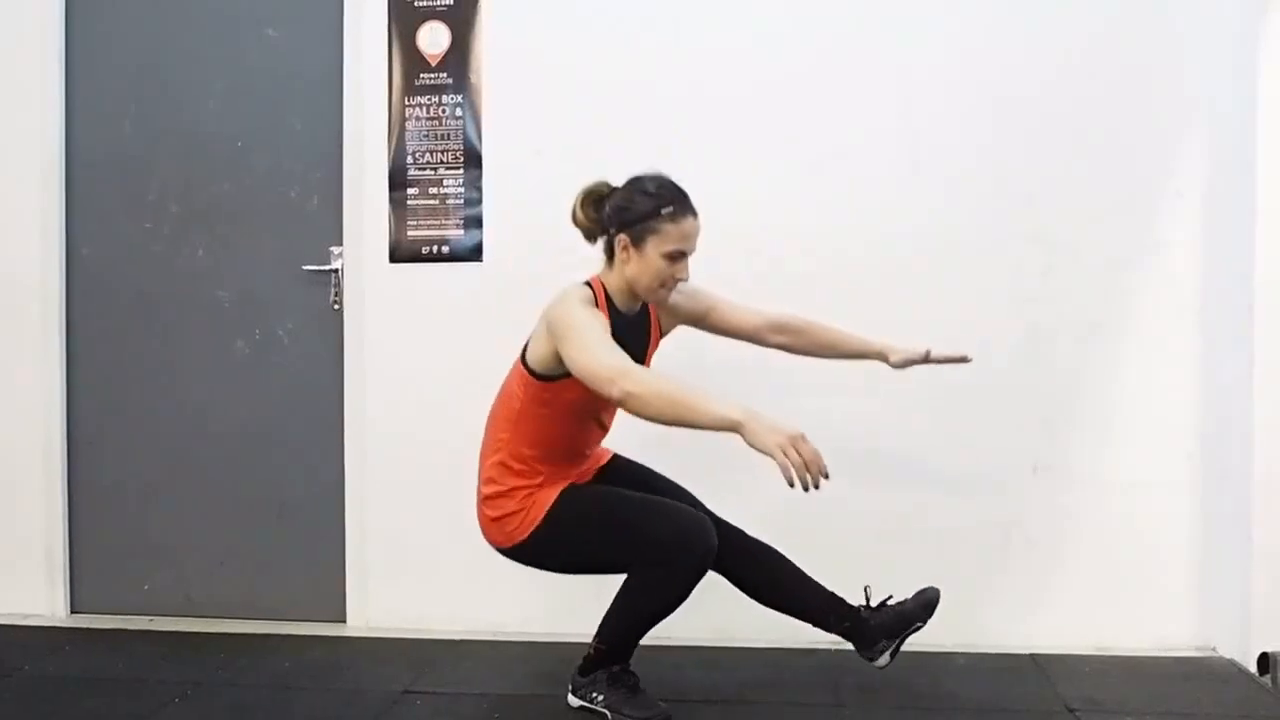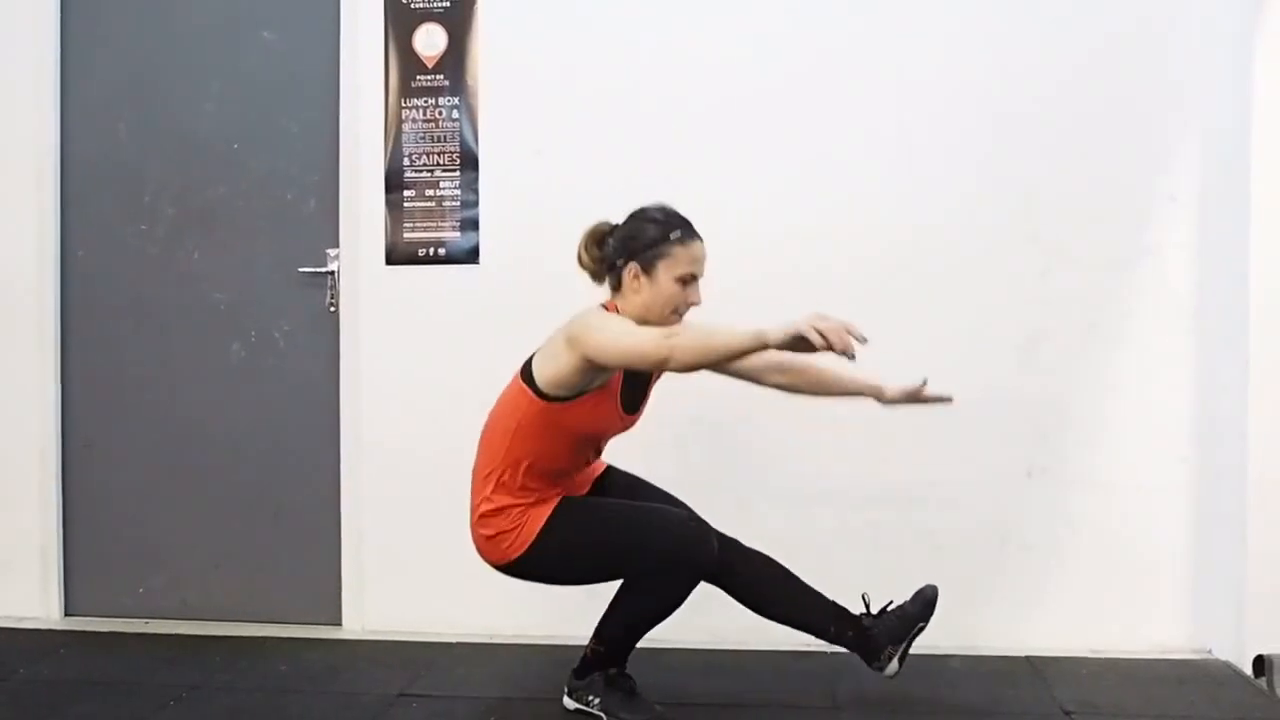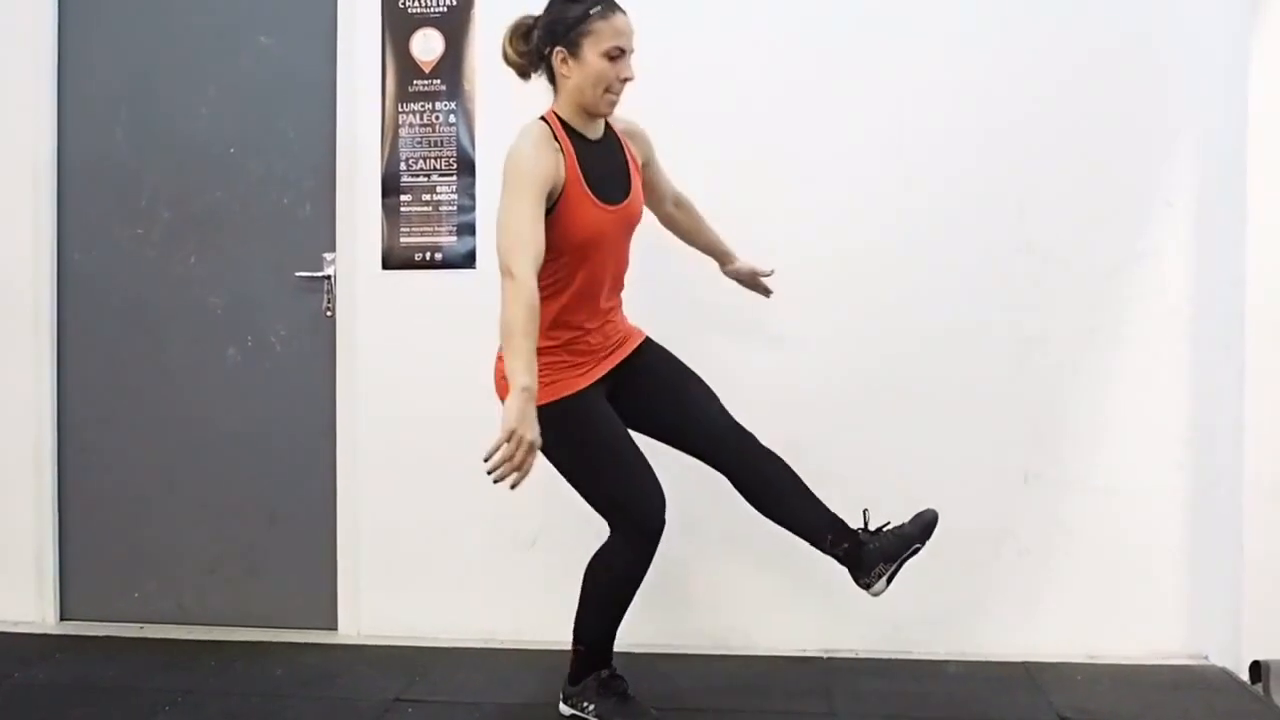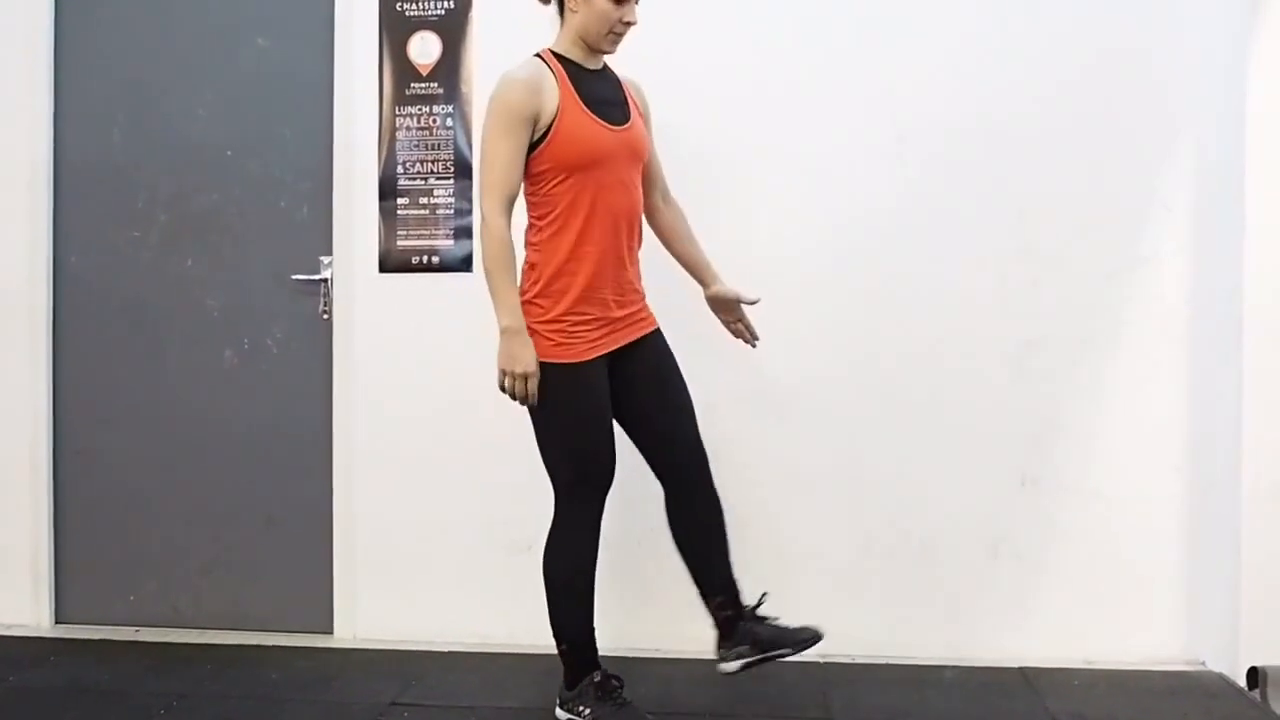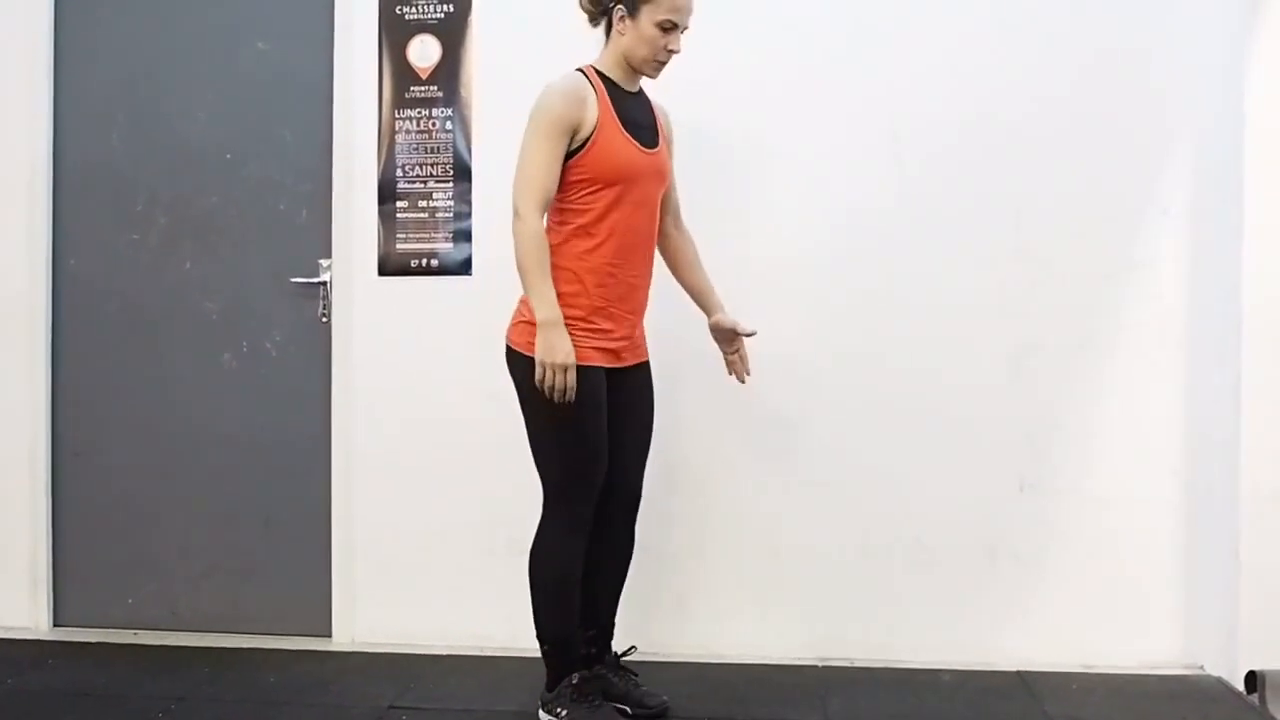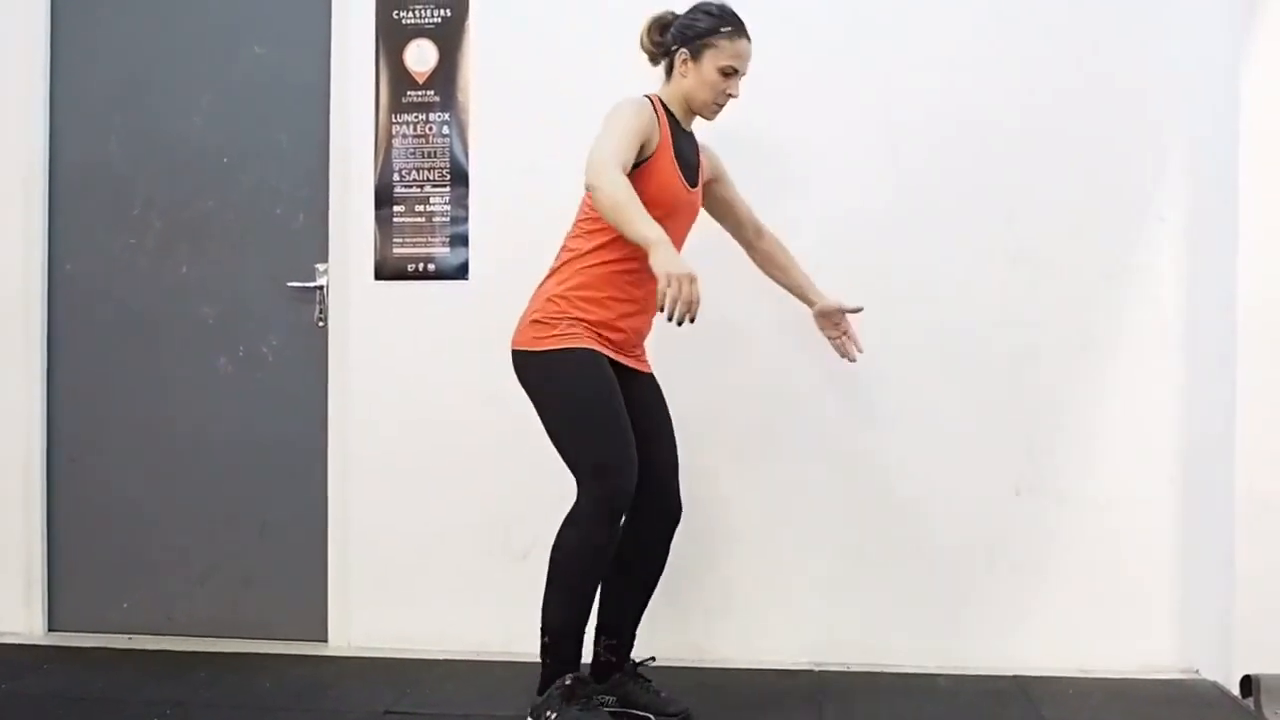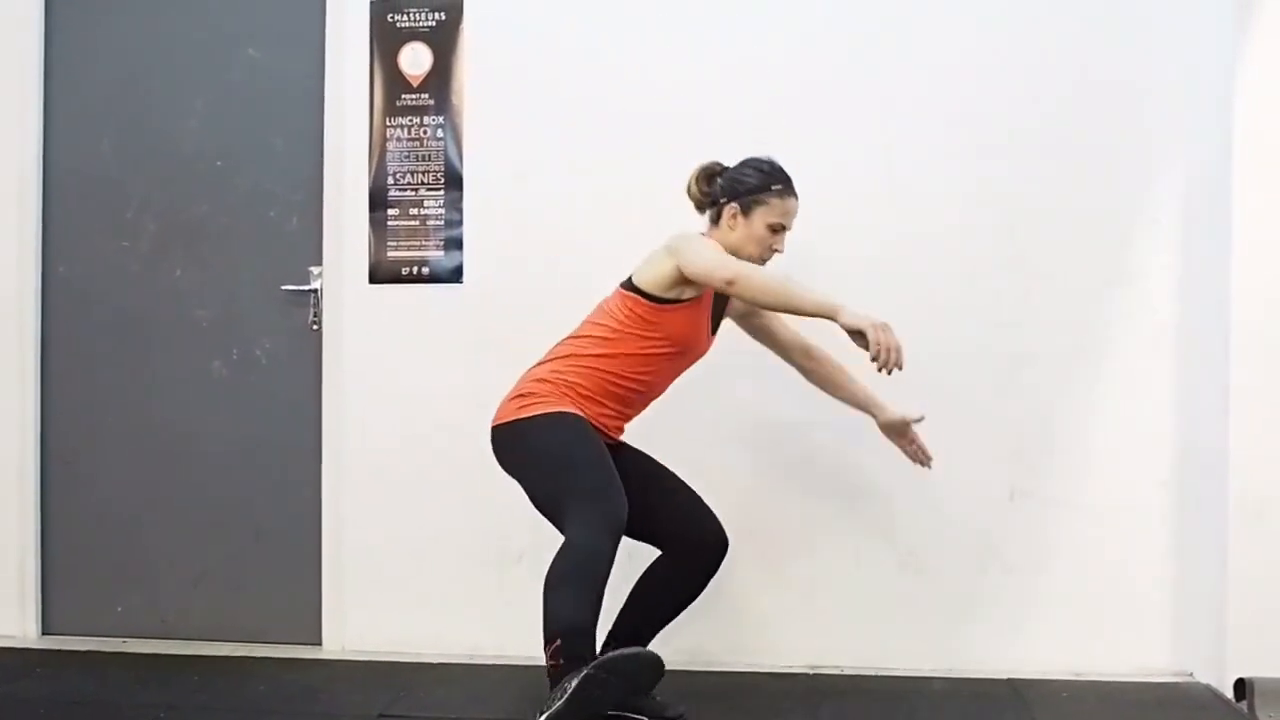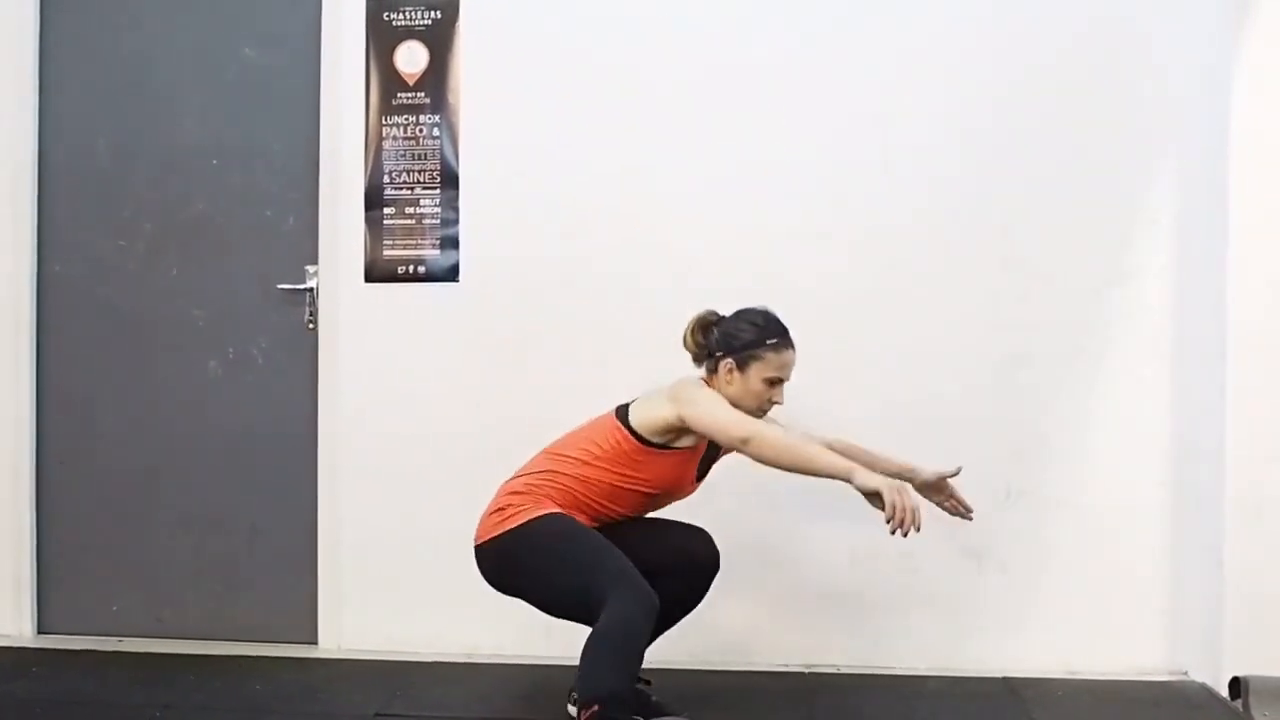
dt=0.5s
person 1, frame 1
left shoulder: (661, 303)
right shoulder: (574, 315)
left elbow: (770, 327)
right elbow: (632, 388)
left wrist: (882, 351)
right wrist: (748, 421)
left hip: (578, 473)
right hip: (522, 503)
left knee: (721, 540)
right knee: (685, 541)
left ankle: (866, 629)
right ankle: (599, 675)
person 1, frame 2
left shoulder: (658, 334)
right shoulder: (589, 334)
left elbow: (767, 369)
right elbow: (672, 351)
left wrist: (878, 389)
right wrist: (774, 330)
left hip: (569, 486)
right hip: (516, 519)
left knee: (716, 550)
right knee: (686, 545)
left ankle: (866, 635)
person 1, frame 3
left shoulder: (629, 140)
right shoulder: (537, 153)
left elbow: (671, 205)
right elbow: (521, 278)
left wrist: (730, 261)
right wrist: (522, 405)
left hip: (617, 346)
right hip: (555, 371)
left knee: (732, 446)
right knee: (639, 518)
left ankle: (858, 554)
person 1, frame 4
left shoulder: (628, 93)
right shoulder: (525, 87)
left elbow: (656, 198)
right elbow: (493, 215)
left wrist: (712, 283)
right wrist: (512, 330)
left hip: (630, 325)
right hip: (558, 335)
left knee: (688, 468)
right knee: (583, 499)
left ankle: (735, 627)
person 1, frame 5
left shoulder: (655, 116)
right shoulder: (568, 97)
left elbow: (669, 225)
right elbow: (529, 212)
left wrist: (714, 312)
right wrist: (550, 323)
left hip: (623, 349)
right hip: (560, 347)
left knee: (619, 508)
right knee: (570, 508)
left ankle: (596, 662)
person 1, frame 6
left shoulder: (700, 158)
right shoulder: (638, 115)
left elbow: (752, 232)
right elbow: (601, 178)
left wrist: (815, 301)
right wrist: (661, 247)
left hip: (621, 351)
right hip: (562, 334)
left knee: (660, 508)
right knee: (609, 488)
person 1, frame 7
left shoulder: (730, 302)
right shoulder: (688, 252)
left elbow: (804, 355)
right elbow: (734, 276)
left wrist: (881, 413)
right wrist: (844, 311)
left hip: (589, 432)
right hip: (538, 416)
left knee: (701, 541)
right knee: (599, 520)
person 1, frame 8
left shoulder: (722, 418)
right shoulder: (688, 400)
left elbow: (819, 447)
right elbow: (751, 440)
left wrist: (914, 478)
right wrist: (860, 476)
left hip: (572, 525)
right hip: (518, 525)
left knee: (694, 557)
right knee: (632, 601)
